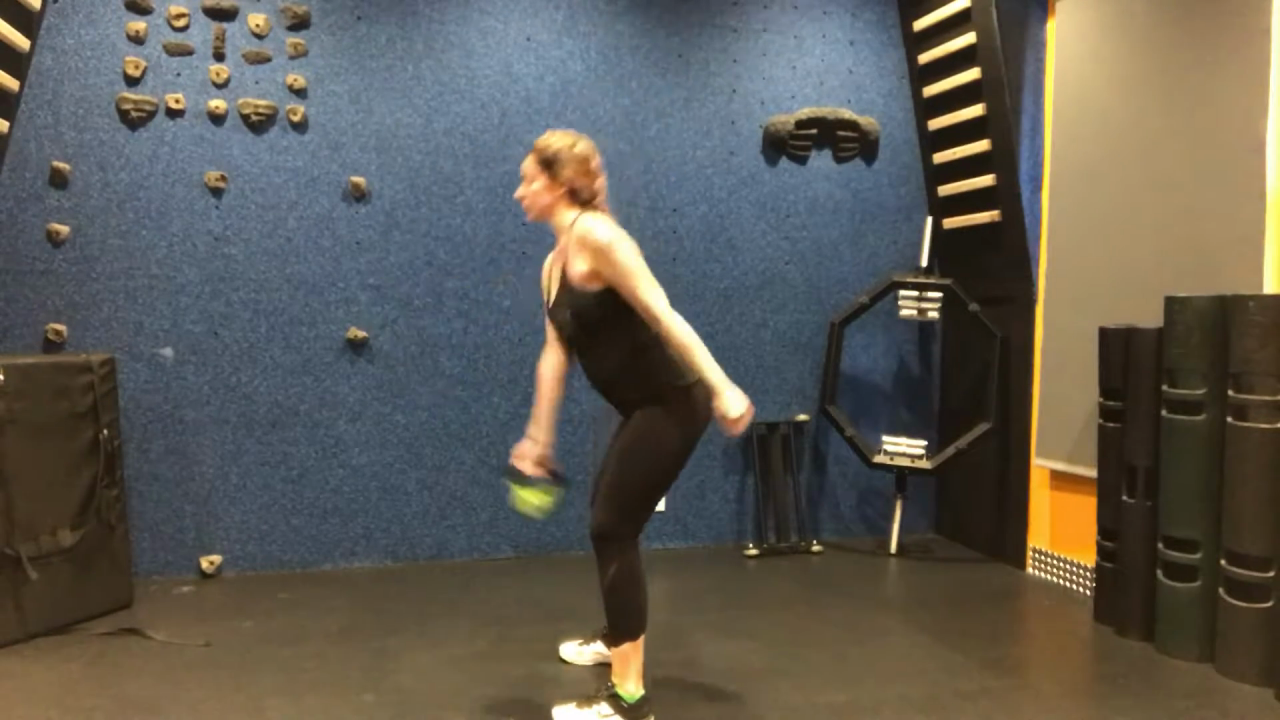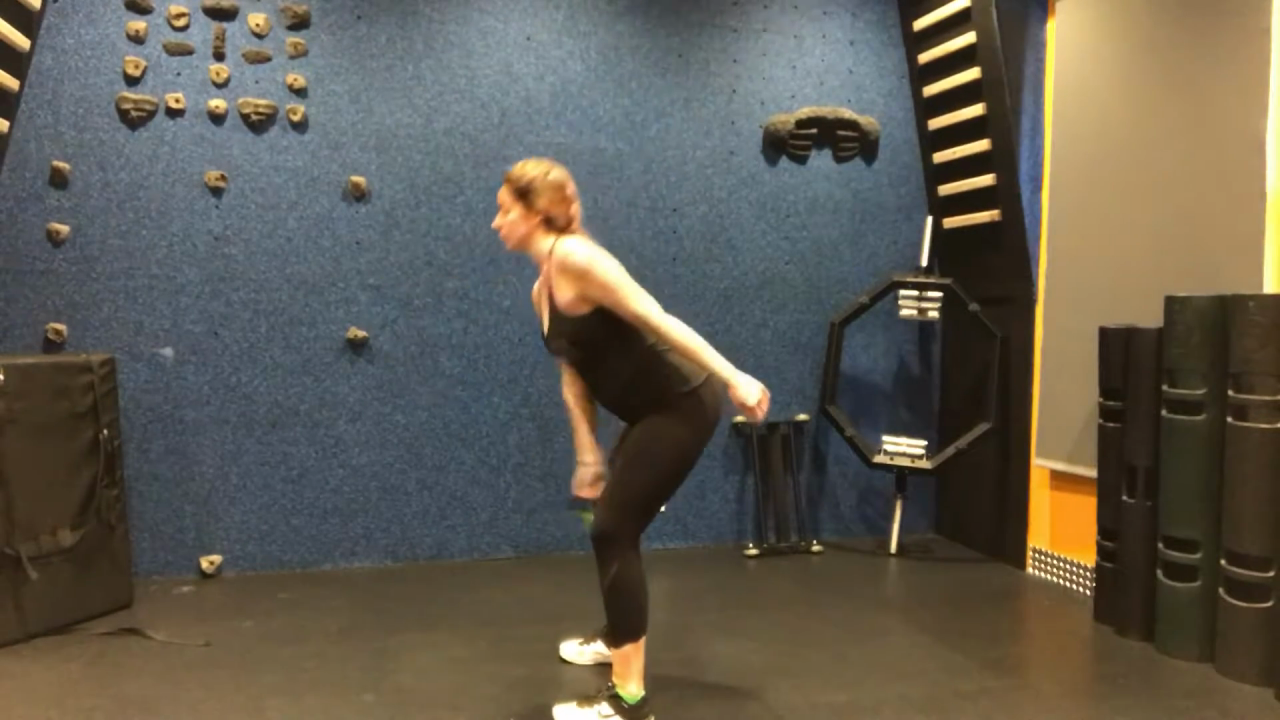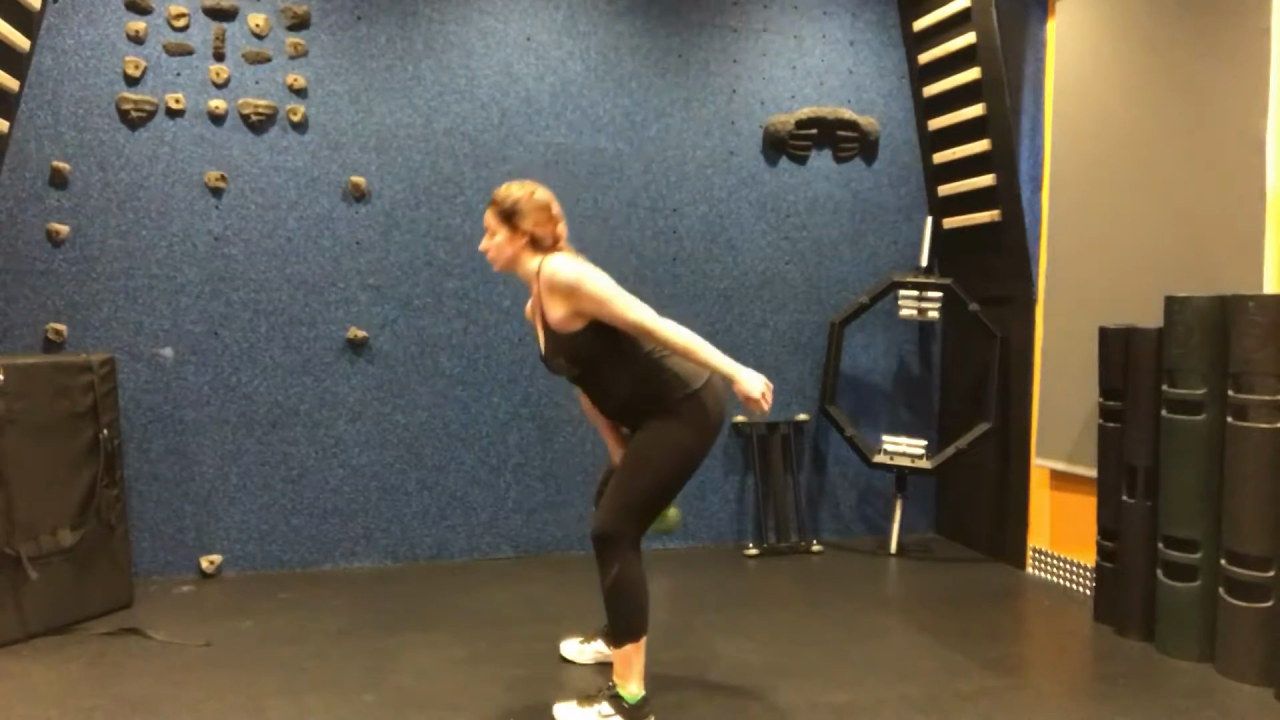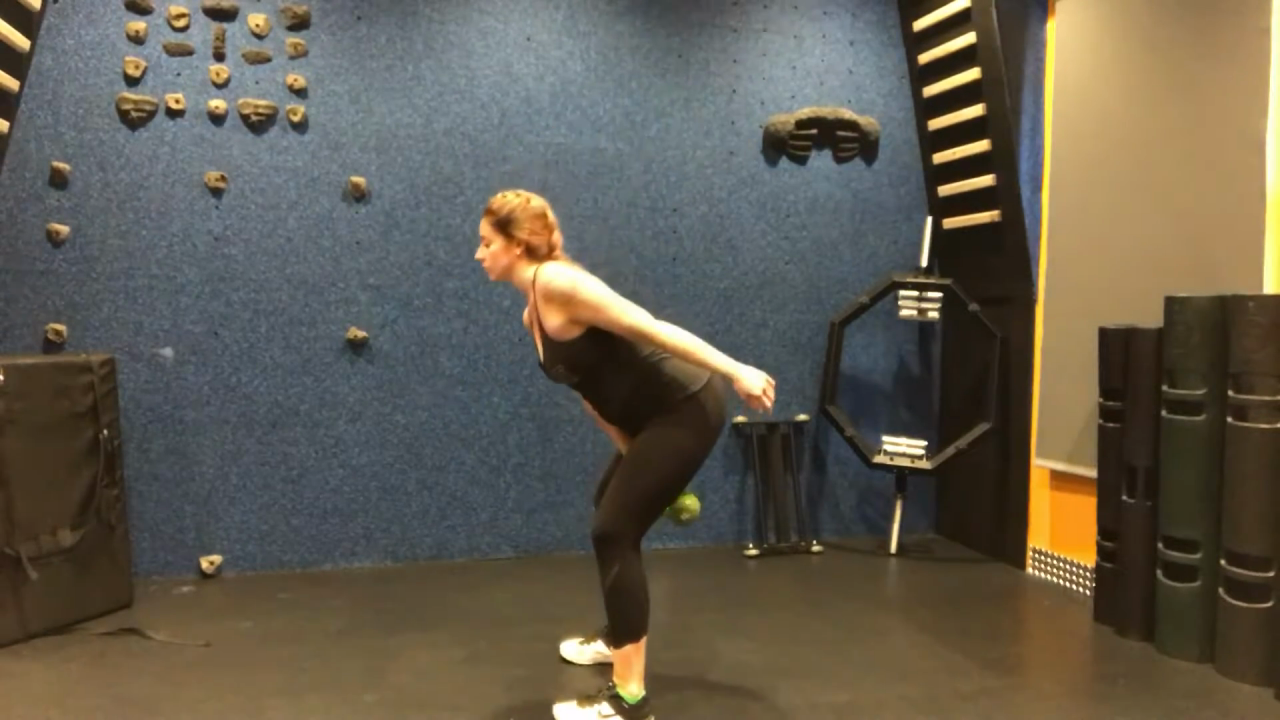
dt=0.1s
person 1, frame 1
left shoulder: (594, 235)
right shoulder: (553, 260)
left elbow: (660, 313)
right elbow: (556, 353)
left wrist: (721, 386)
right wrist: (539, 433)
left hip: (672, 403)
right hip: (646, 406)
left knee: (612, 530)
right knee: (609, 520)
right ankle: (617, 635)
person 1, frame 2
left shoulder: (576, 258)
right shoulder: (544, 286)
left elbow: (658, 320)
right elbow: (573, 377)
left wrist: (733, 379)
right wrist: (588, 456)
left hip: (683, 404)
right hip: (653, 409)
left knee: (613, 531)
right knee: (610, 518)
right ankle: (618, 635)
person 1, frame 3
left shoulder: (562, 276)
right shoulder: (535, 303)
left elbow: (652, 325)
right elbow: (589, 384)
left wrist: (734, 372)
right wrist: (622, 457)
left hip: (686, 407)
right hip: (656, 412)
left knee: (614, 531)
right knee: (612, 514)
right ankle: (619, 635)
person 1, frame 4
left shoulder: (558, 283)
right shoulder: (532, 311)
left elbow: (650, 329)
right elbow: (592, 386)
left wrist: (735, 371)
right wrist: (632, 457)
left hip: (686, 408)
right hip: (656, 414)
left knee: (614, 531)
right knee: (610, 512)
right ankle: (619, 636)
